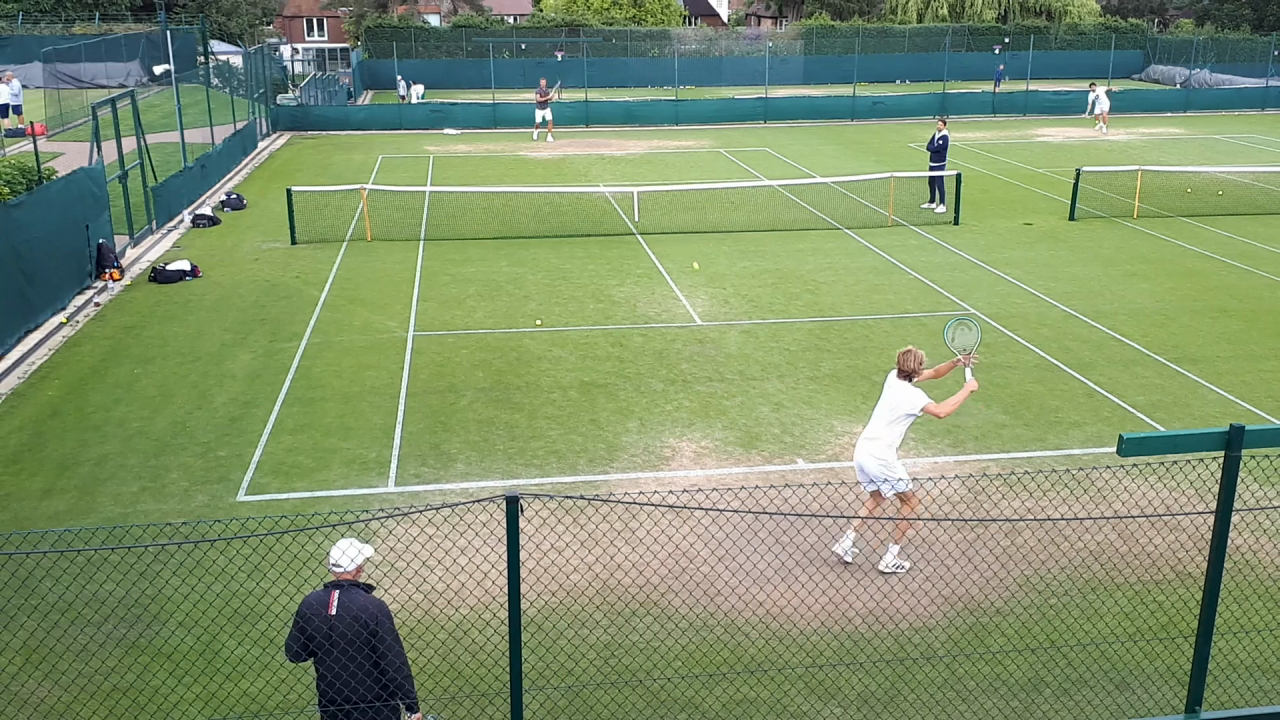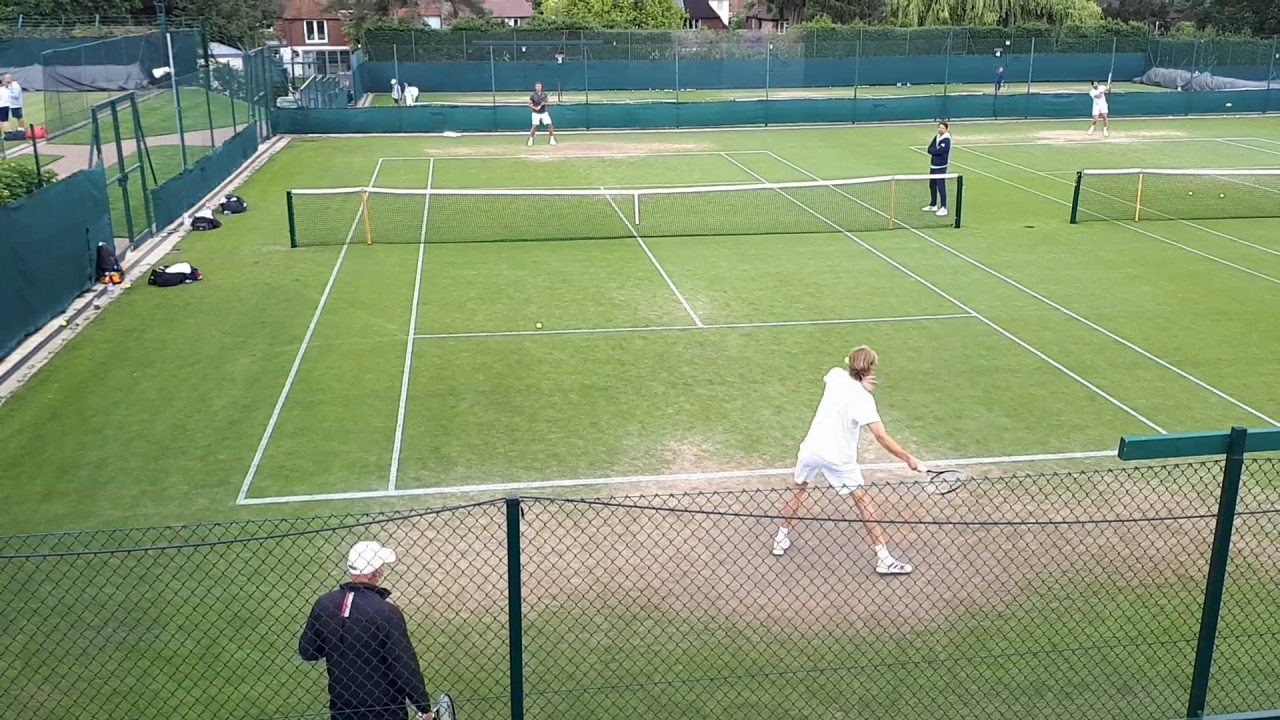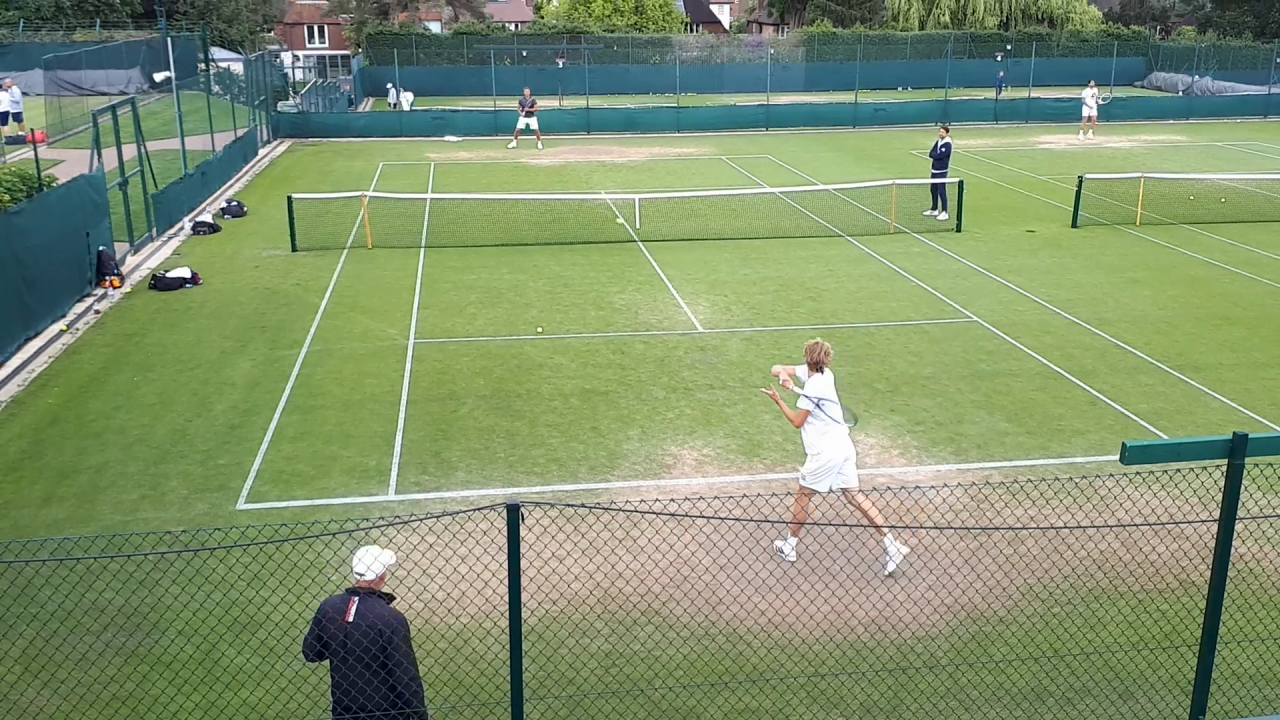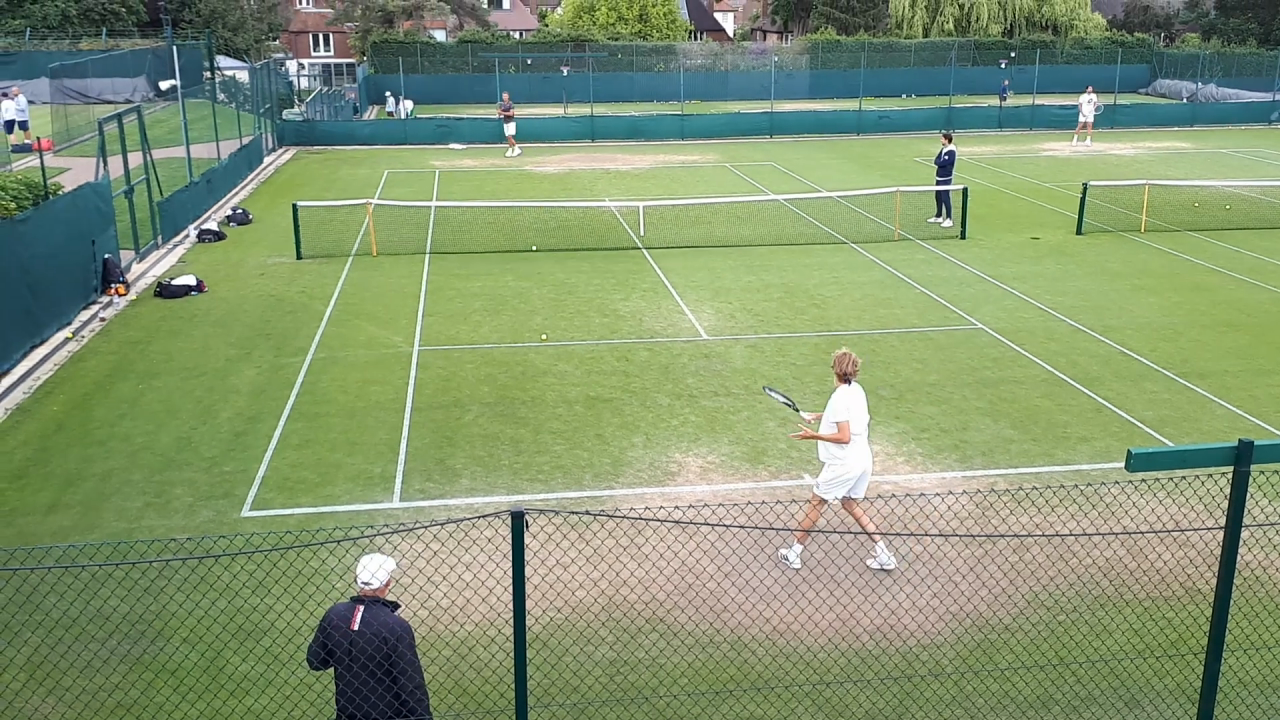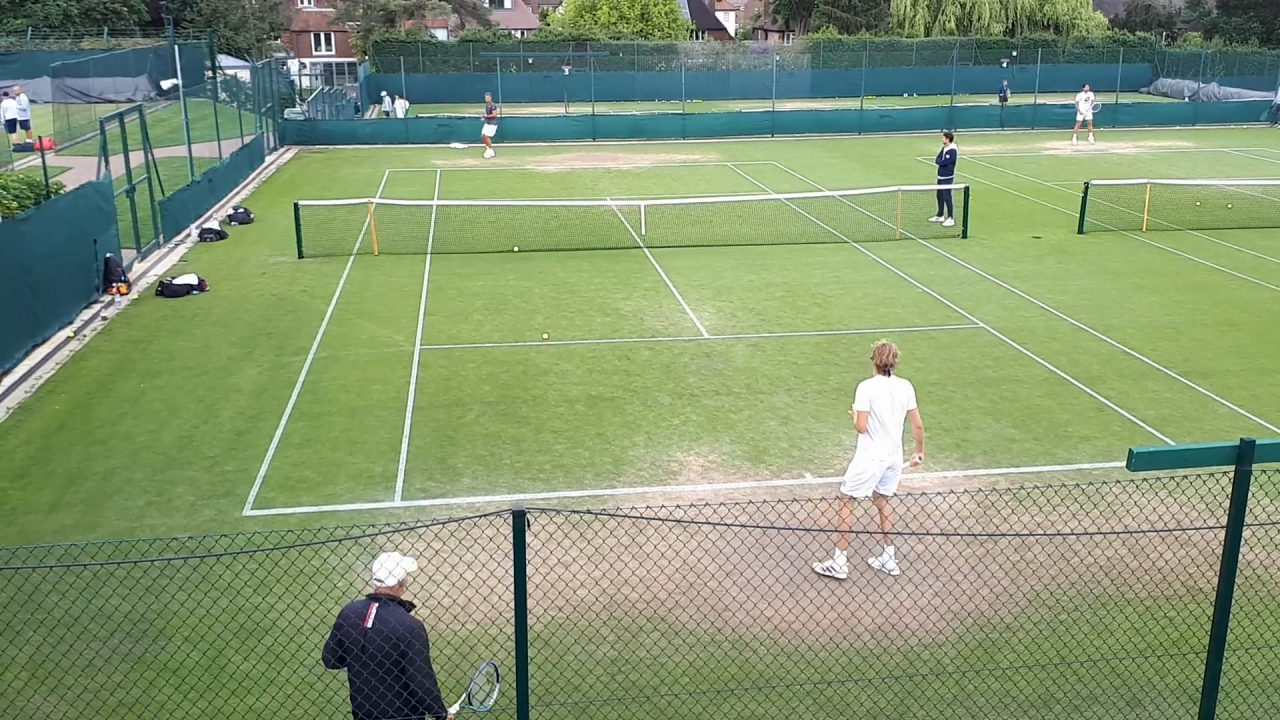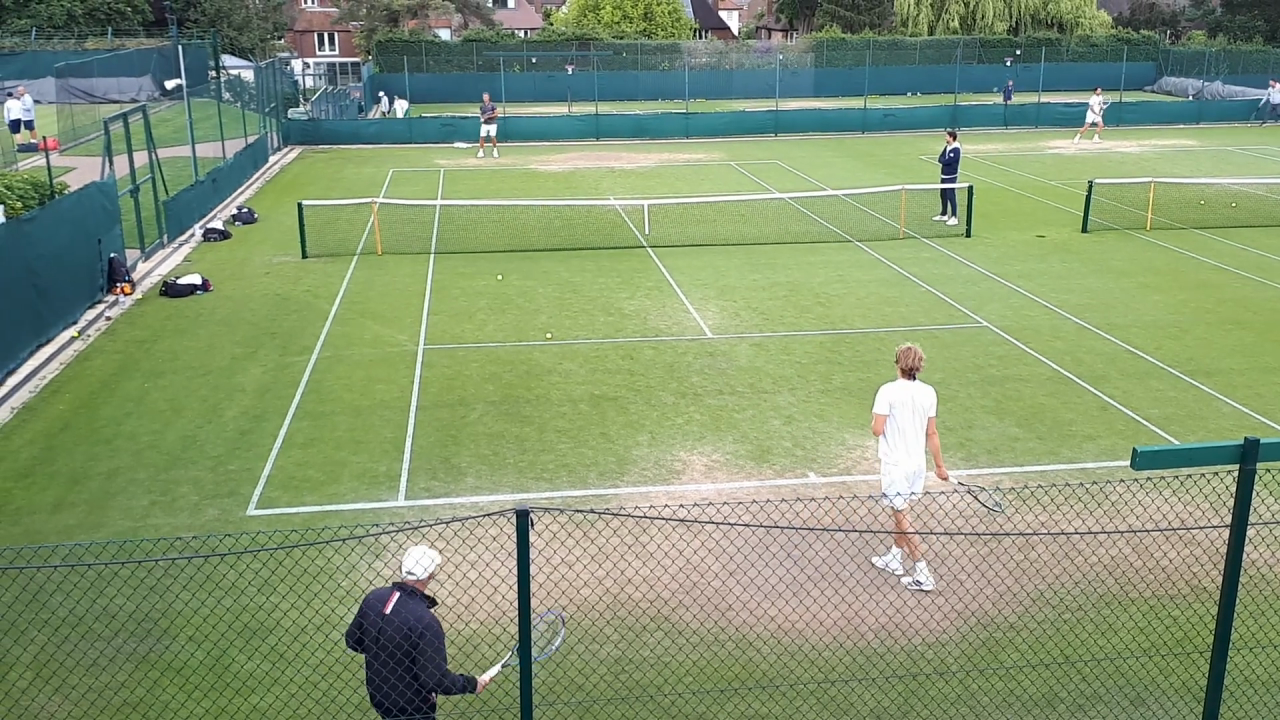
dt=0.4s
person 1, frame 1
left shoulder: (894, 377)
right shoulder: (911, 395)
left elbow: (931, 374)
right elbow: (940, 411)
left wrist: (956, 362)
right wrist: (967, 389)
left hip: (862, 454)
right hip: (879, 459)
left knee: (876, 500)
right knee: (911, 502)
left ankle: (847, 542)
right ankle: (890, 558)
person 1, frame 2
left shoulder: (836, 375)
right shoulder: (864, 399)
right elbow: (881, 437)
left wrist: (862, 382)
right wrist: (906, 457)
left hip: (811, 449)
right hip: (836, 456)
left knee: (799, 491)
right knee: (864, 502)
left ankle: (782, 539)
right ankle: (884, 559)
person 1, frame 3
left shoulder: (813, 386)
right shoulder: (824, 373)
left elbow: (797, 422)
right elbow: (778, 370)
left wrist: (777, 399)
right wrist: (781, 373)
left hip: (825, 452)
right hip: (844, 448)
left knee: (803, 496)
right knee: (856, 497)
left ankle: (789, 546)
right ankle: (891, 544)
person 1, frame 4
left shoulder: (840, 397)
right shoulder: (856, 389)
left elbow: (844, 437)
left wrist: (814, 435)
right wrist: (816, 417)
left hip: (844, 464)
right hip: (863, 461)
left knee: (816, 504)
right knee: (851, 505)
left ankle: (794, 554)
right ankle: (883, 554)
person 1, frame 5
left shoulder: (866, 387)
right shoulder: (905, 386)
left elbow: (862, 427)
right elbow: (918, 425)
left wrist: (855, 417)
right wrist: (919, 451)
left hip: (870, 458)
right hip: (893, 457)
left knee: (846, 503)
right knee: (882, 503)
left ankle: (839, 562)
right ankle: (889, 558)
person 1, frame 6
left shoulder: (888, 391)
right shoulder: (929, 392)
left elbow: (877, 430)
right elbow: (931, 434)
left wrist: (876, 419)
right wrist: (939, 465)
left hip: (895, 464)
right hip: (917, 463)
left knee: (901, 516)
right knee: (902, 511)
left ankle: (923, 574)
right ankle: (894, 558)
